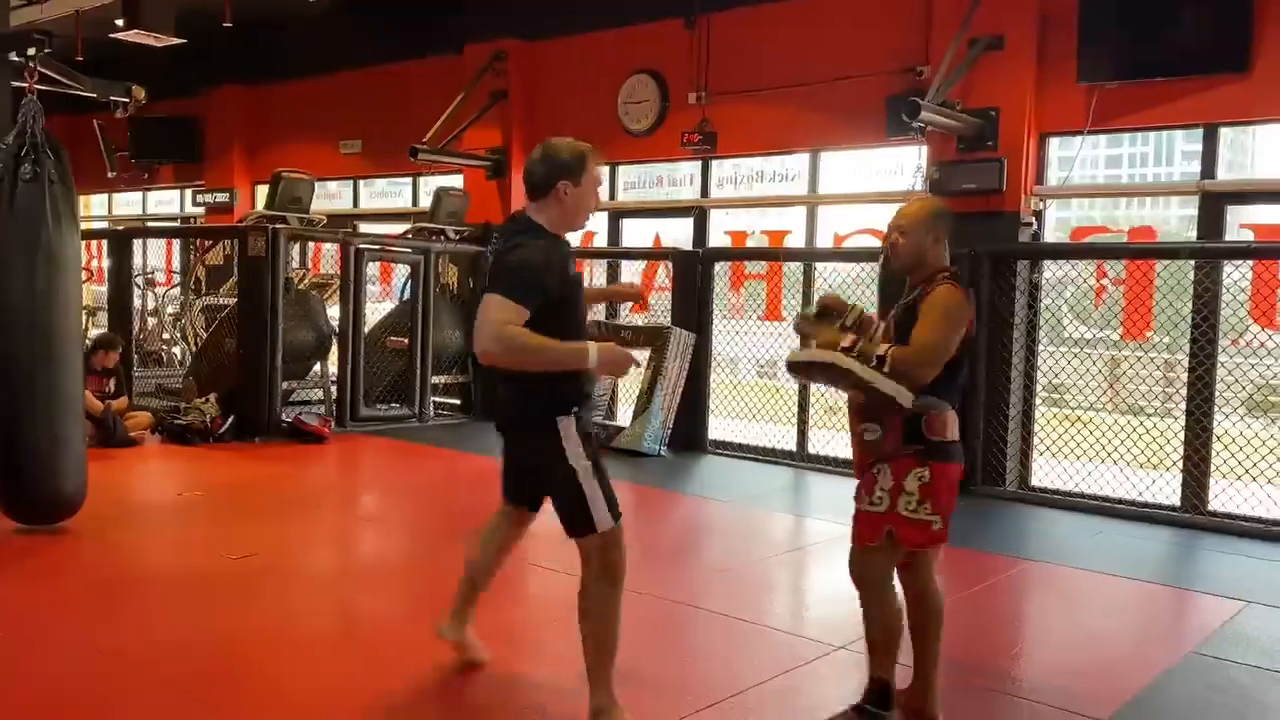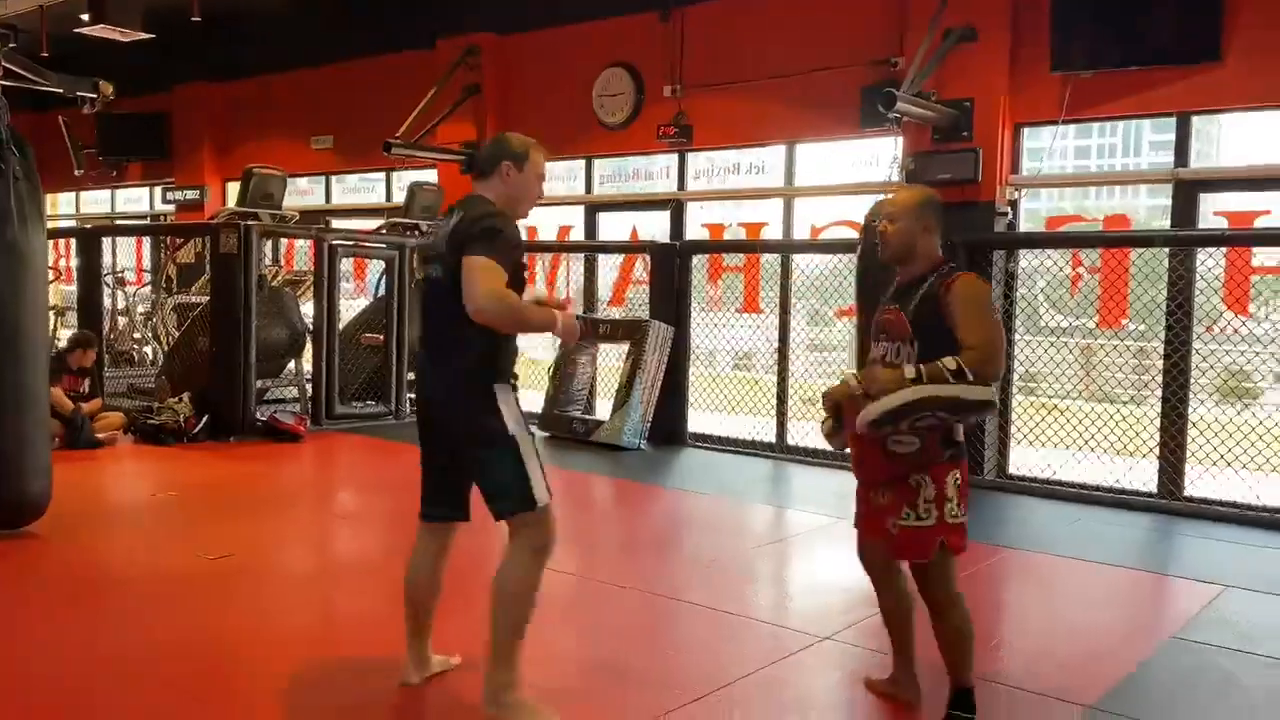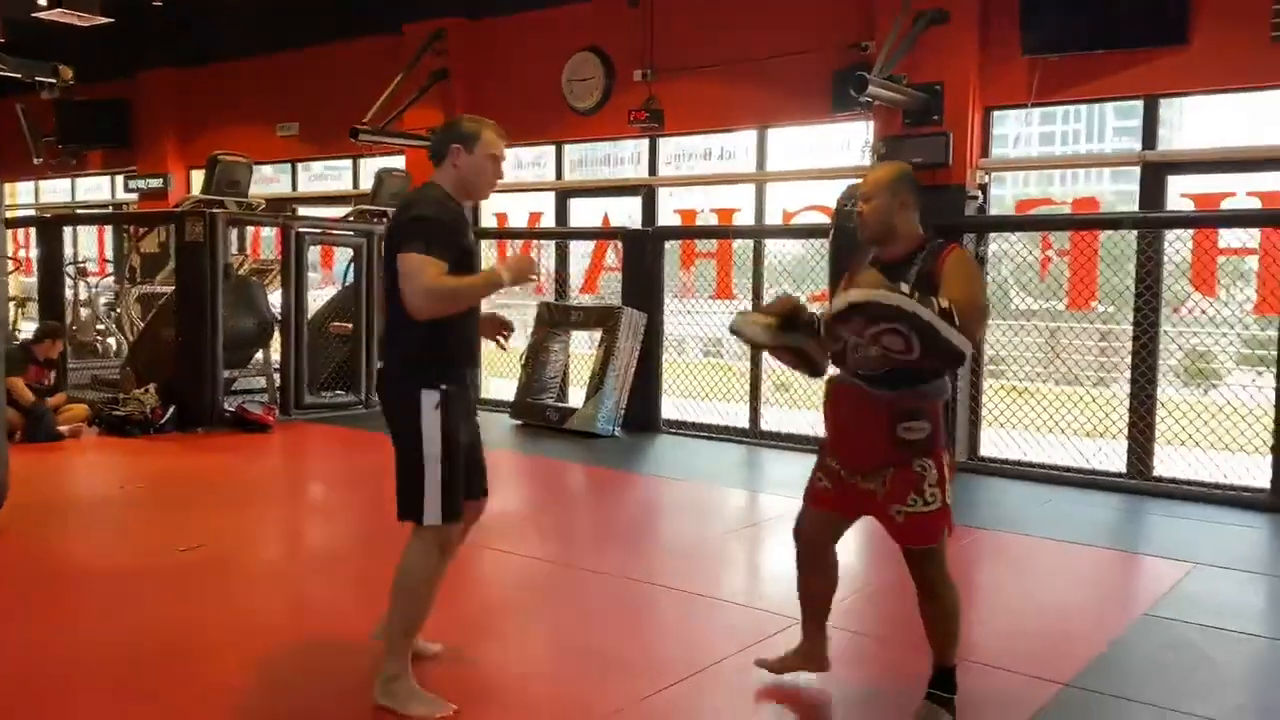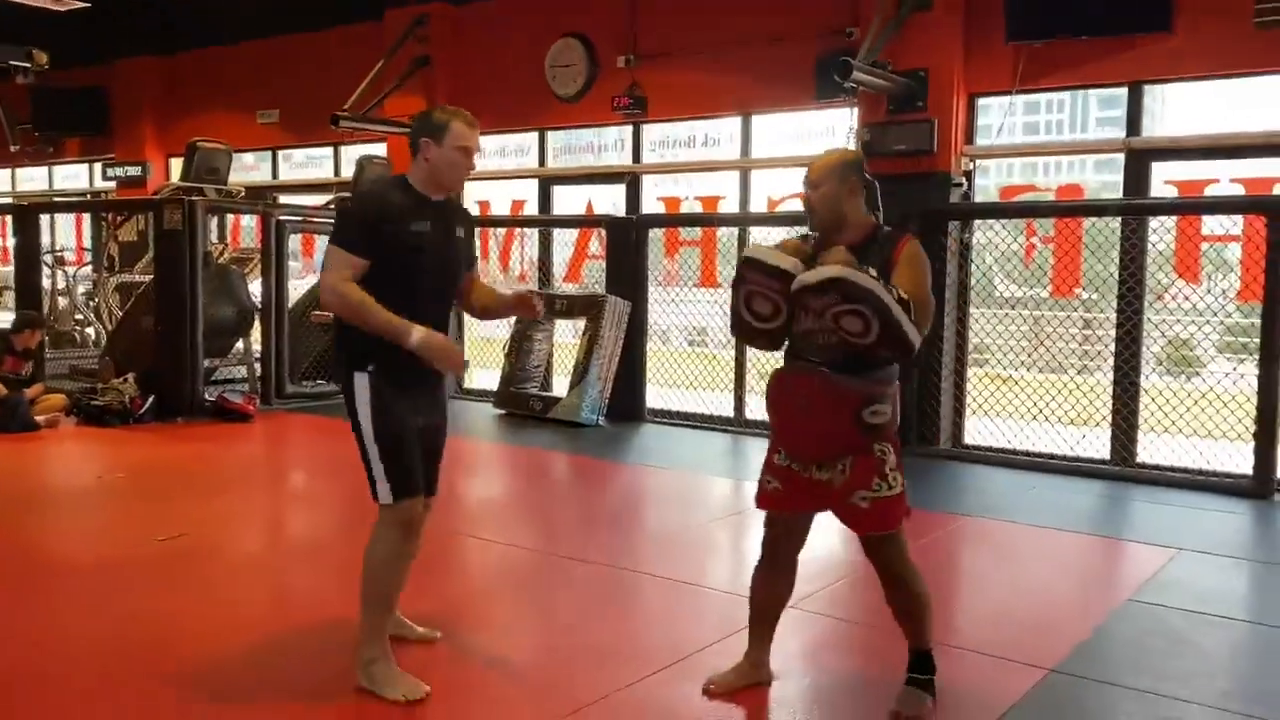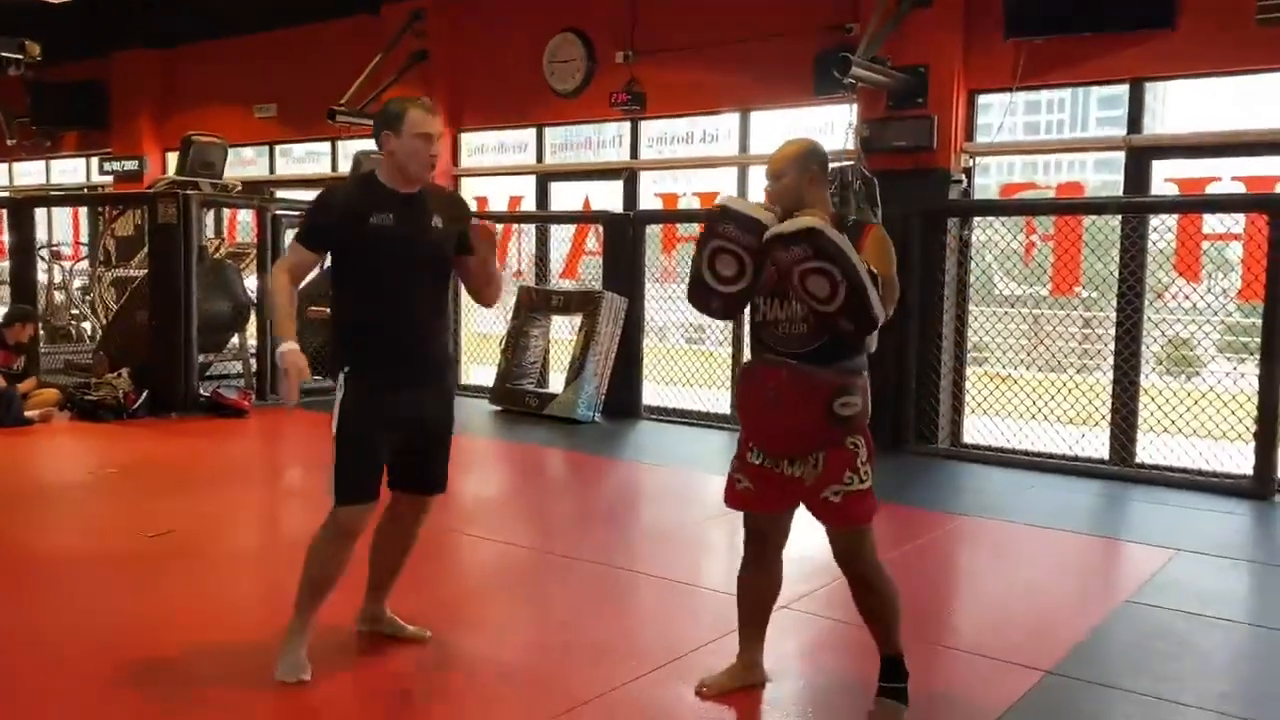
dt=0.3s
person 1, frame 1
left shoulder: (534, 233)
right shoulder: (534, 254)
right elbow: (492, 341)
left wrist: (602, 295)
right wrist: (590, 356)
left hip: (529, 403)
right hip: (548, 412)
left knee: (513, 512)
right knee: (605, 552)
left ankle: (458, 623)
person 1, frame 2
left shoulder: (460, 221)
right shoulder: (492, 223)
right elbow: (485, 302)
left wrist: (524, 312)
right wrist: (551, 318)
left hip: (437, 390)
right hip: (477, 394)
left knee: (436, 524)
right knee: (533, 529)
left ankle: (416, 656)
person 1, frame 3
left shoulder: (439, 212)
right shoulder: (431, 212)
right elbow: (422, 298)
left wrist: (476, 320)
right wrist: (503, 274)
left hip: (437, 385)
right hip: (425, 389)
left knee: (466, 508)
right knee: (435, 532)
left ankle: (401, 637)
person 1, frame 4
left shoulder: (457, 217)
right shoulder: (375, 204)
left elbow: (472, 294)
right elbow: (334, 286)
left wrist: (513, 304)
right wrist: (414, 336)
left hip: (424, 381)
right hip: (379, 376)
left knee: (416, 504)
right knee: (400, 509)
left ankle: (383, 612)
right ankle: (375, 657)
person 1, frame 5
left shoulder: (447, 206)
right shoulder: (342, 202)
left elbow: (486, 295)
right elbow: (283, 275)
left wrist: (487, 256)
right wrist: (289, 347)
left hip: (432, 380)
right hip: (366, 382)
left knee: (413, 504)
right knee: (349, 516)
left ankle: (374, 609)
right ankle: (295, 635)
person 2, frame 1
left shoulder: (945, 297)
right shoulder: (921, 292)
left elbow: (917, 366)
right elbow: (895, 350)
right wrist: (859, 328)
left hip: (913, 455)
right hip: (910, 452)
left knee: (870, 570)
right knee: (913, 572)
person 2, frame 2
left shoulder: (958, 288)
right shoulder: (897, 289)
left elbow: (987, 364)
left wrist: (906, 378)
right wrist: (859, 387)
left hip: (925, 461)
right hip: (883, 455)
left knee: (935, 583)
right knee: (880, 563)
right ankle: (904, 677)
person 2, frame 3
left shoulder: (948, 261)
right shoulder: (863, 267)
left elbow: (967, 327)
right elbow: (841, 338)
left wrist: (892, 295)
right wrist: (799, 316)
left hip: (911, 441)
right hip: (854, 432)
left knee: (926, 564)
right knee: (811, 534)
right ankle: (813, 645)
person 2, frame 4
left shoulder: (898, 251)
right shoulder: (801, 252)
left elbow: (913, 329)
right elbow: (758, 331)
left wrist: (857, 277)
right wrist: (769, 273)
left hip: (862, 428)
right hip: (798, 421)
left knee: (888, 555)
right knee: (778, 543)
right ankle: (756, 659)
person 2, frame 5
left shoulder: (863, 237)
right shoulder: (765, 240)
left elbow: (877, 309)
right elbow: (711, 298)
left wrist: (827, 243)
right wrist: (733, 241)
left hip: (833, 418)
right hip: (770, 414)
left knee: (855, 554)
right knee: (760, 541)
left ankle: (893, 677)
right ankle: (749, 661)
